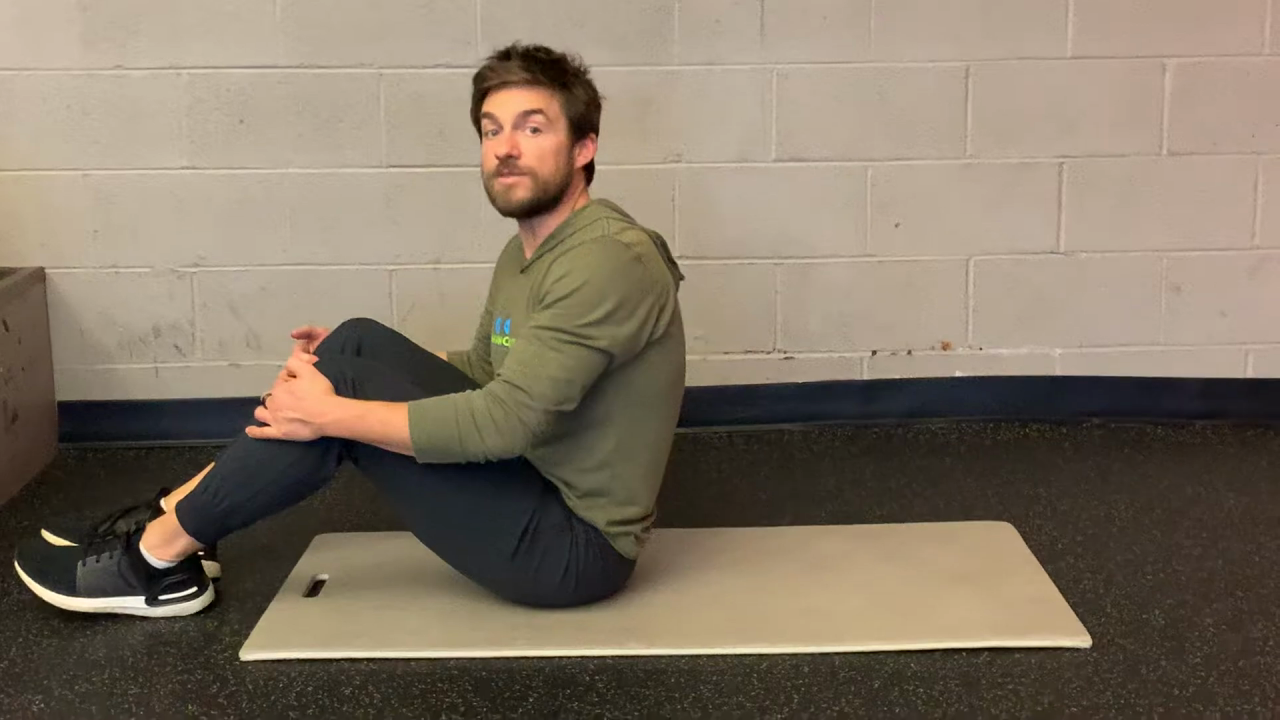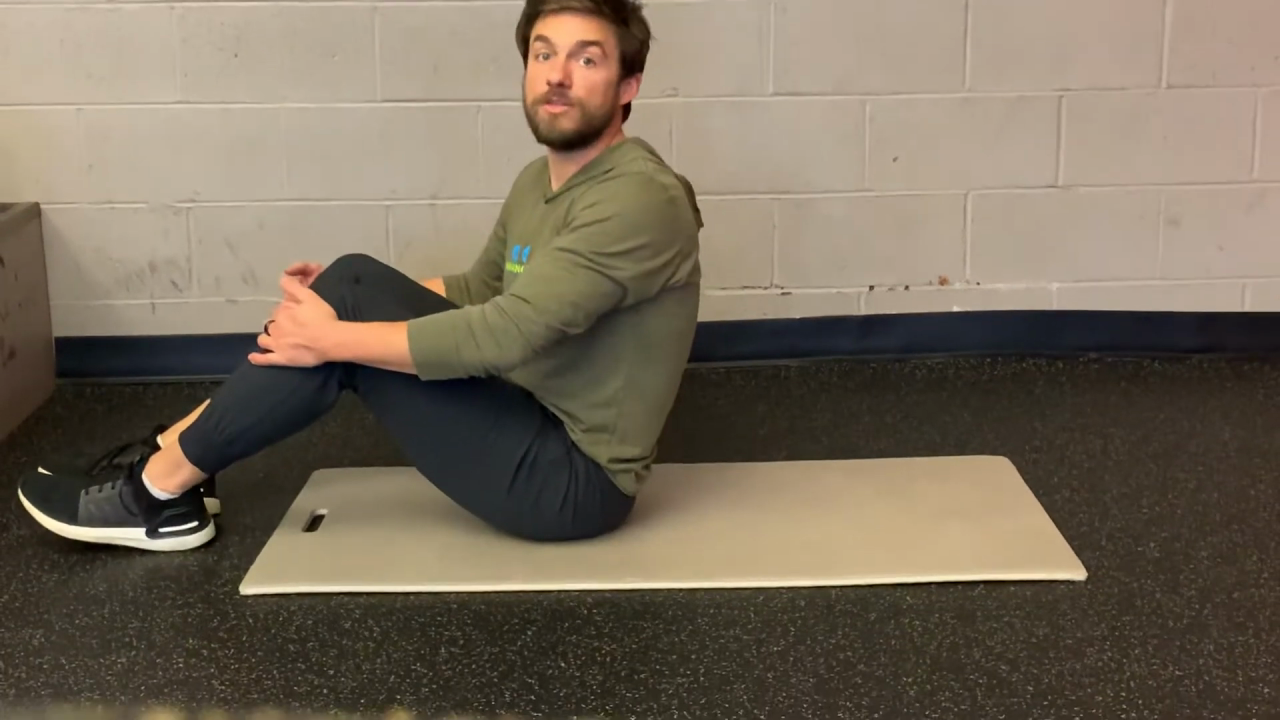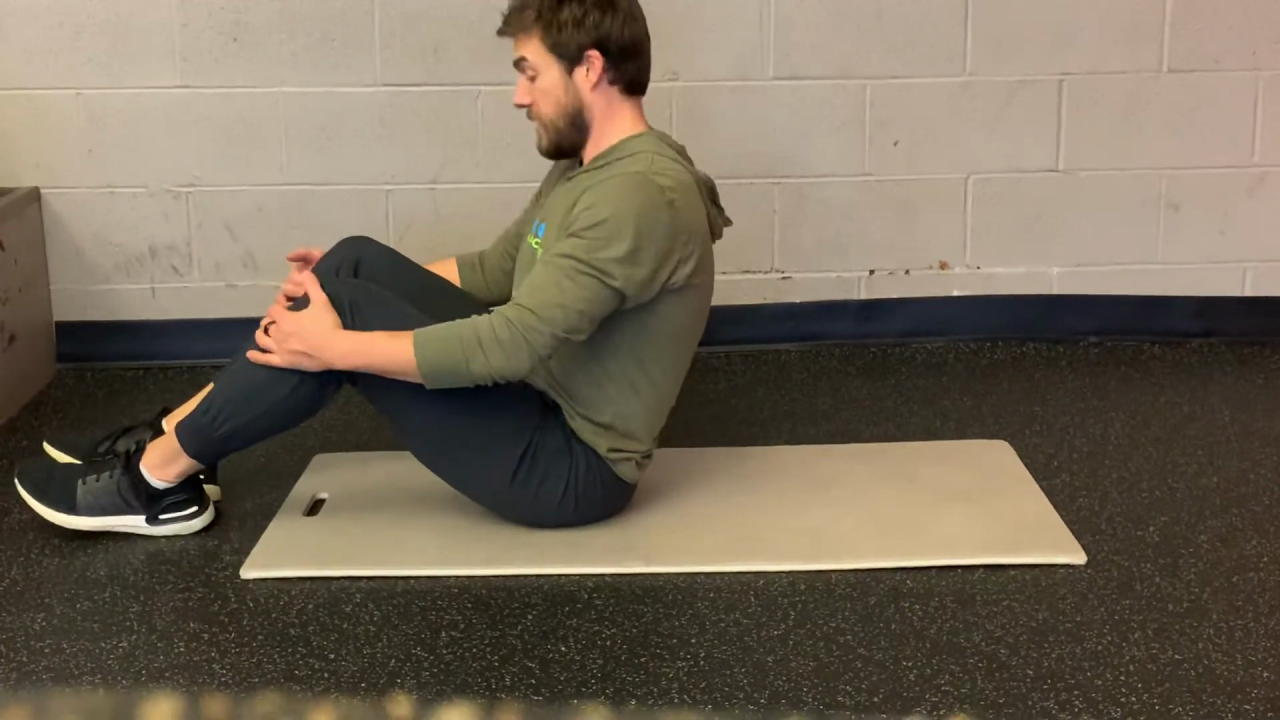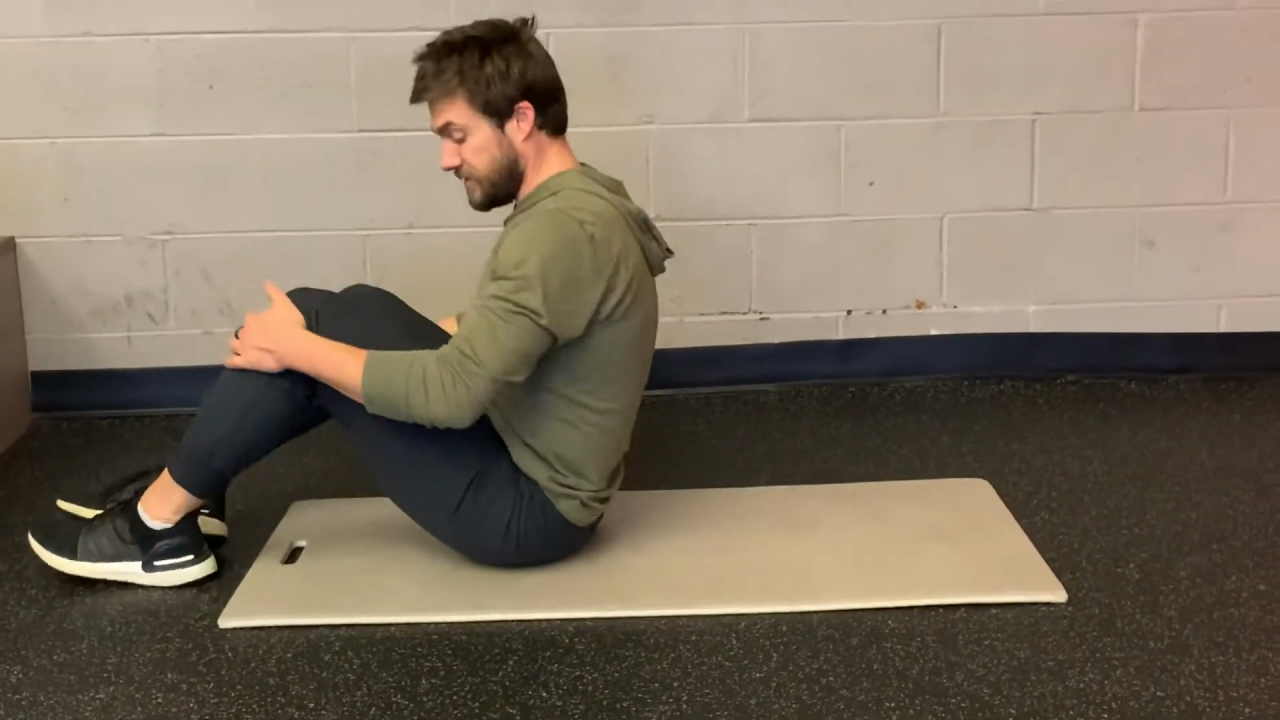
dt=1s
person 1, frame 1
left shoulder: (608, 260)
right shoulder: (526, 254)
left elbow: (505, 419)
right elbow: (486, 370)
left wrist: (331, 413)
right wrist: (346, 365)
left hip: (574, 546)
right hip: (540, 491)
left knee: (346, 390)
right knee: (360, 342)
left ankle: (155, 558)
right ankle: (176, 515)
person 1, frame 2
left shoulder: (639, 200)
right shoulder: (539, 181)
left elbow: (504, 333)
right elbow: (480, 292)
left wrist: (333, 336)
right wrist: (345, 299)
left hip: (573, 481)
right hip: (539, 423)
left knee: (348, 318)
right knee: (354, 280)
left ankle: (159, 491)
right ankle: (176, 453)
person 1, frame 3
left shoulder: (640, 197)
right shoulder: (588, 167)
left elbow: (509, 343)
right elbow: (498, 270)
left wrist: (335, 345)
right wrist: (349, 281)
left hip: (570, 470)
right hip: (544, 407)
left knee: (344, 313)
right knee: (358, 260)
left ankle: (156, 480)
right ankle: (175, 438)
person 1, frame 4
left shoulder: (561, 231)
right shoulder: (569, 203)
left elbow: (452, 392)
right elbow: (494, 331)
left wrist: (300, 348)
right wrist: (348, 331)
left hip: (525, 511)
right hip: (525, 458)
left knee: (312, 330)
right knee: (360, 307)
left ankle: (158, 525)
right ankle: (192, 485)
